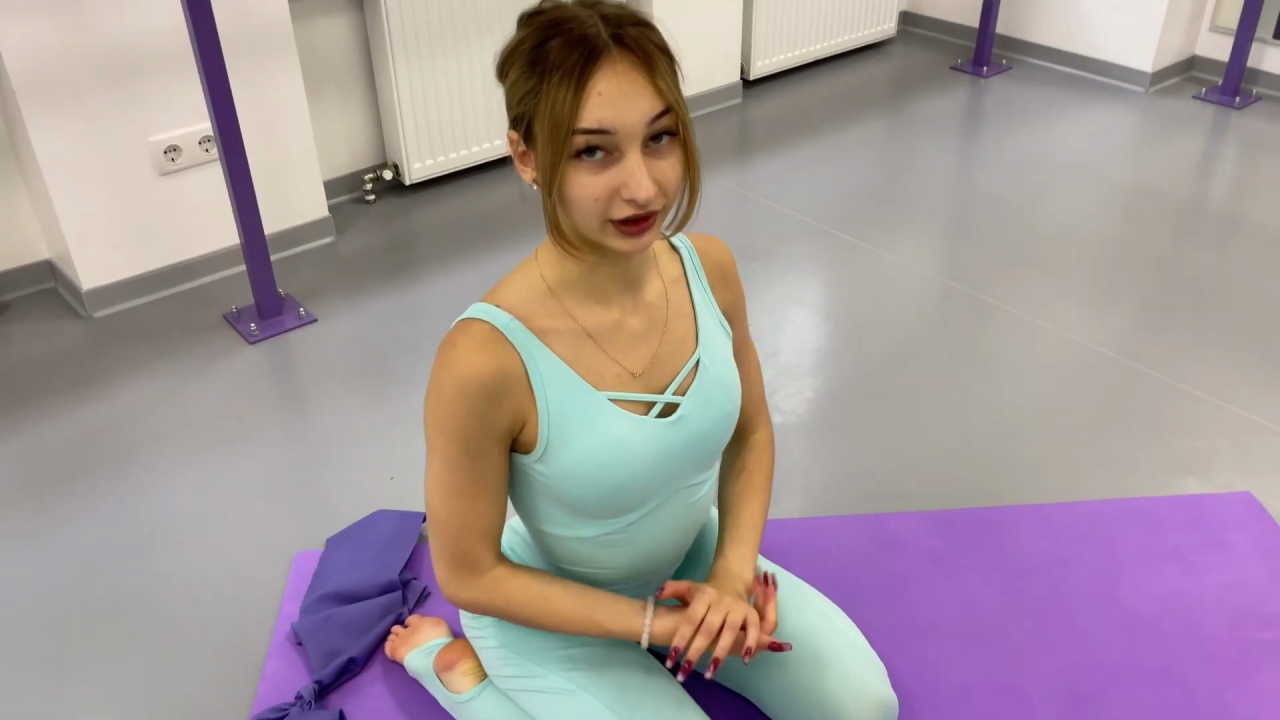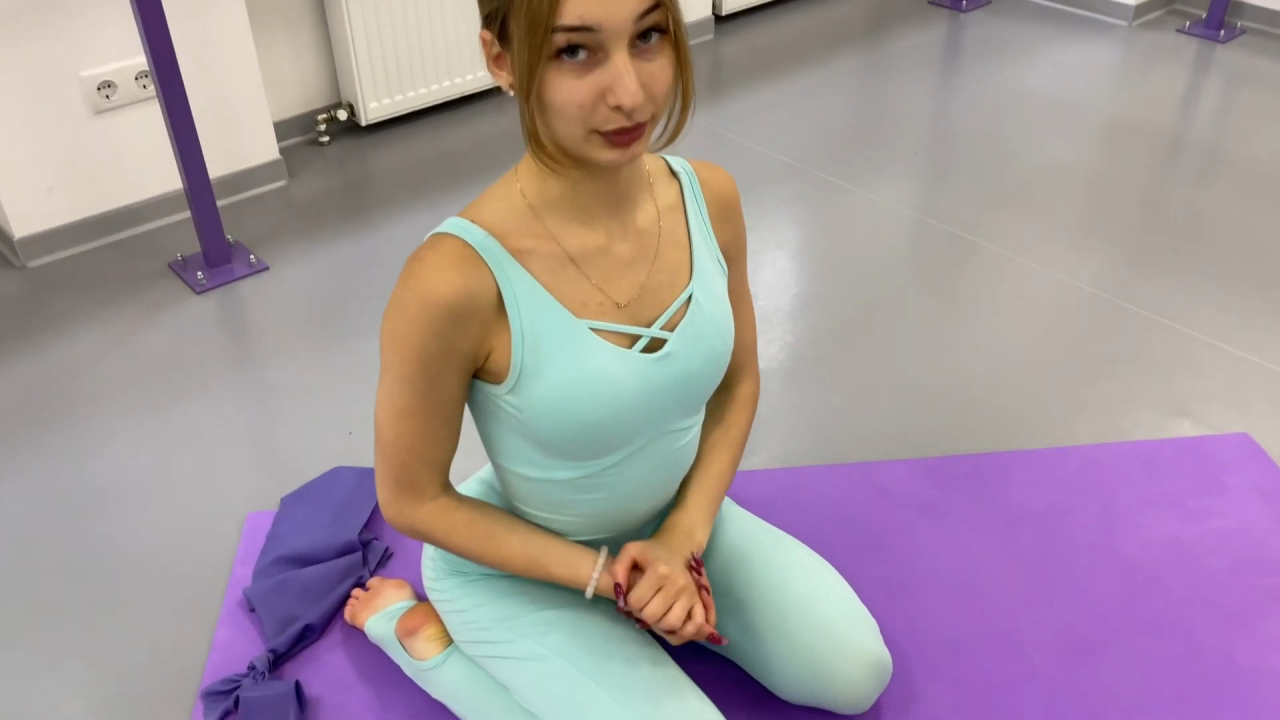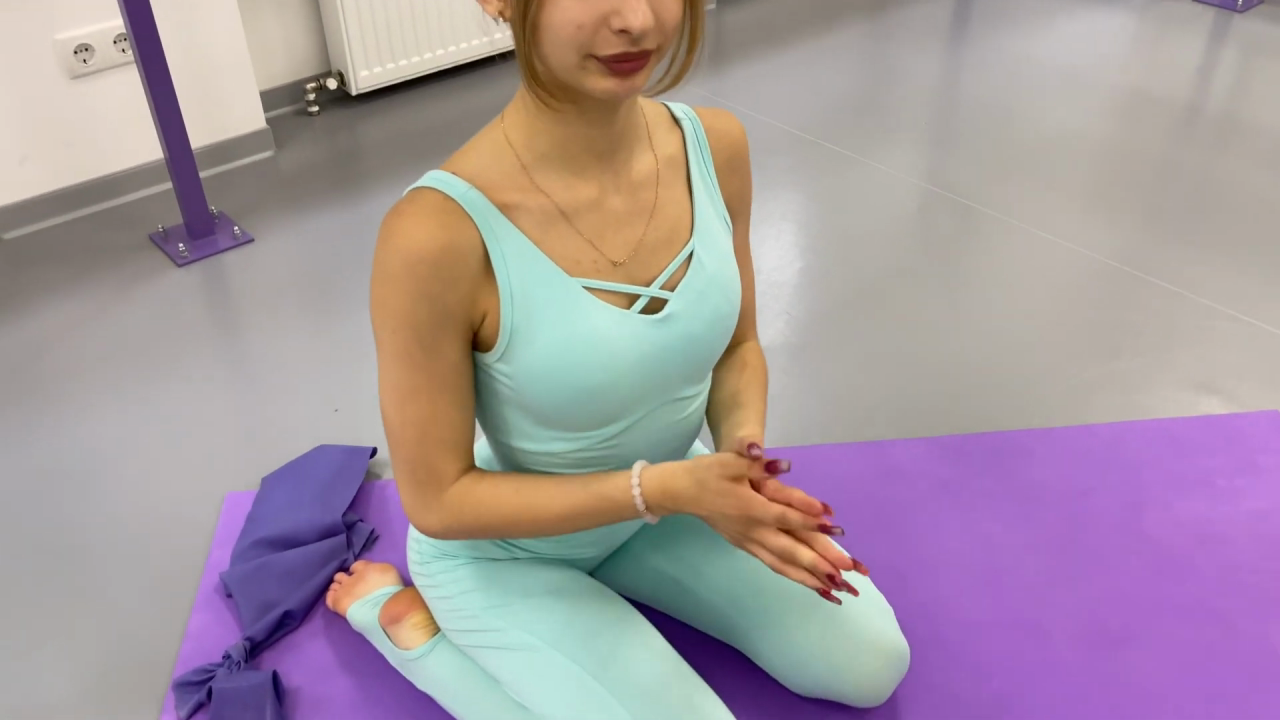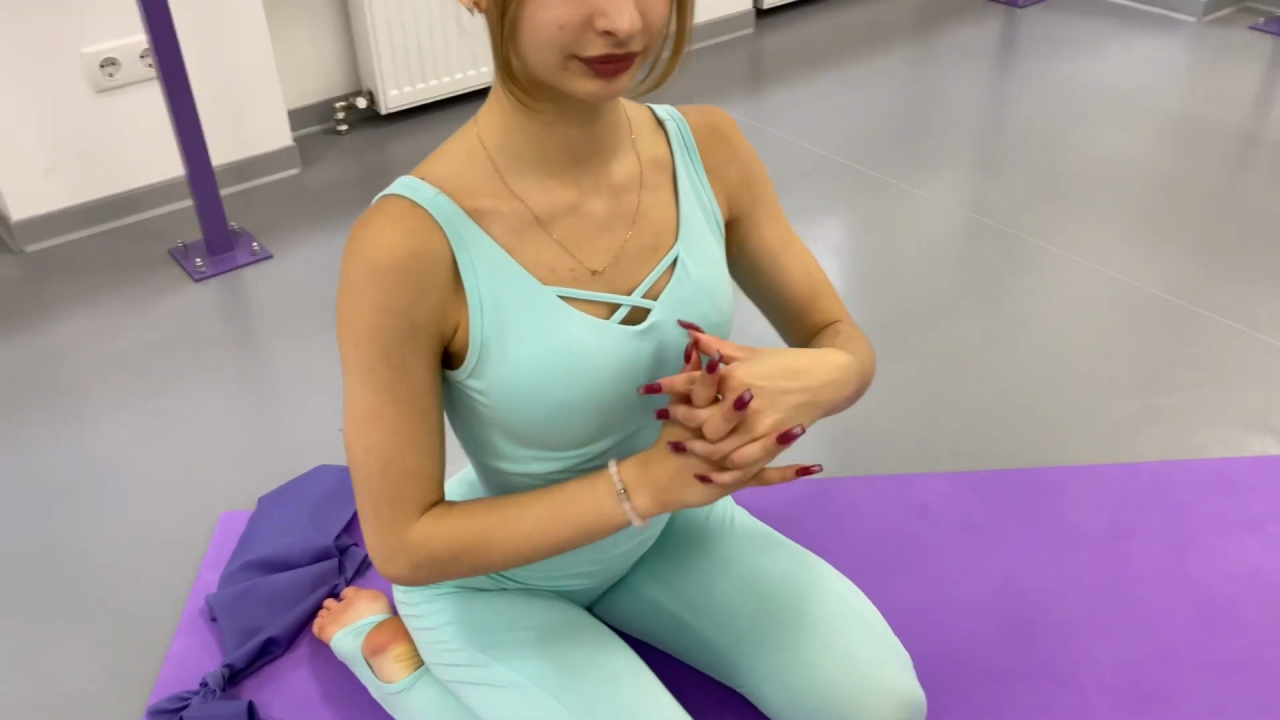
dt=0.5s
person 1, frame 1
left shoulder: (708, 268)
right shoulder: (486, 360)
left elbow: (751, 431)
right elbow: (467, 576)
left wrist: (735, 569)
right wrist: (660, 624)
left hip: (686, 559)
right hip: (551, 612)
person 1, frame 2
left shoulder: (708, 196)
right shoulder: (456, 280)
left elbow: (736, 384)
right elbow: (411, 500)
left wrist: (683, 538)
right wrist: (602, 575)
left hip: (664, 521)
right hip: (516, 567)
person 1, frame 3
left shoulder: (715, 147)
right shoulder: (438, 233)
left elbow: (735, 344)
right elbow: (437, 500)
left wrist: (744, 452)
right wrist: (667, 489)
left hip: (659, 495)
right hip: (507, 549)
person 1, frame 4
left shoulder: (705, 149)
right shoulder: (410, 242)
left elbow: (844, 343)
right elbow: (402, 544)
left wrist: (811, 382)
right wrist: (644, 478)
left hip: (660, 520)
right hip: (496, 581)
